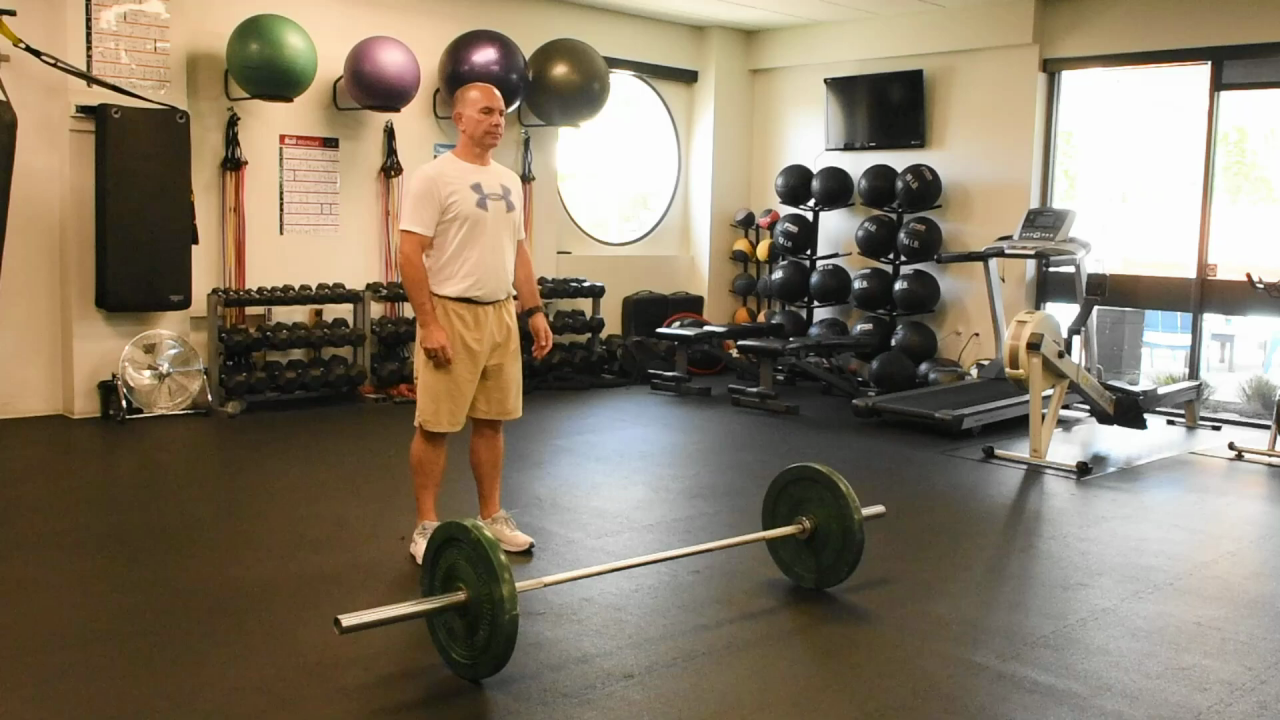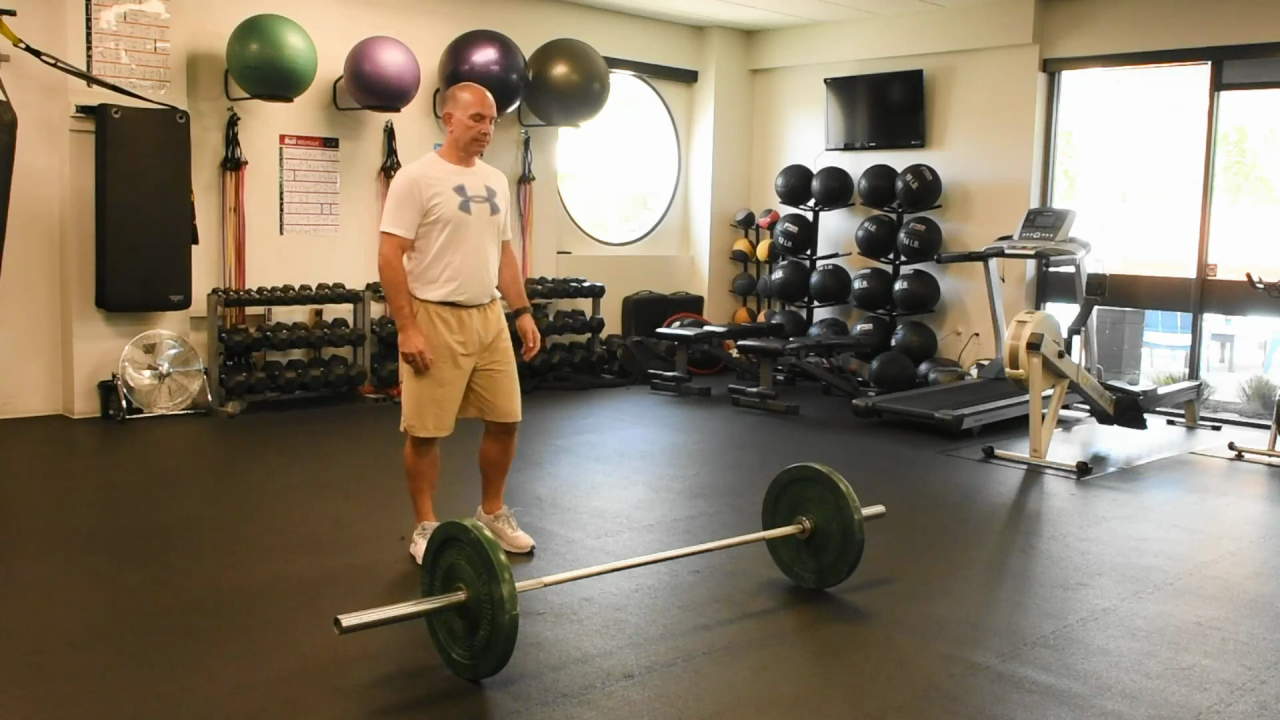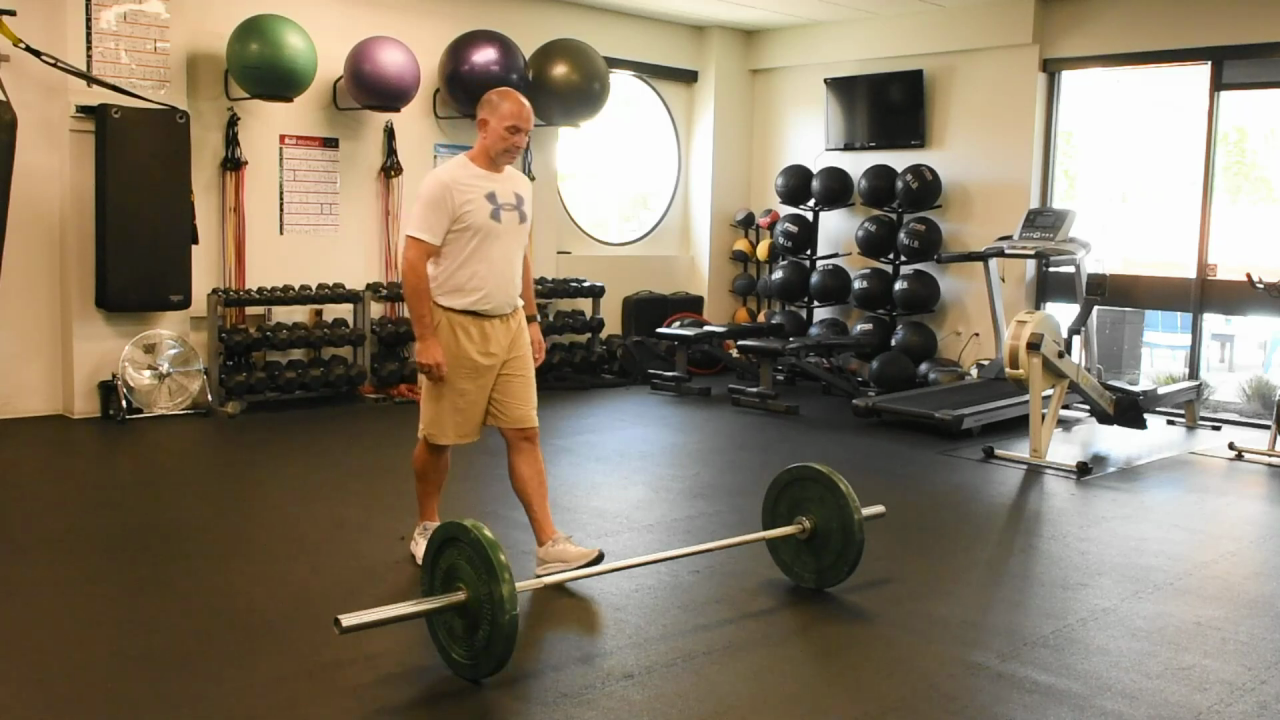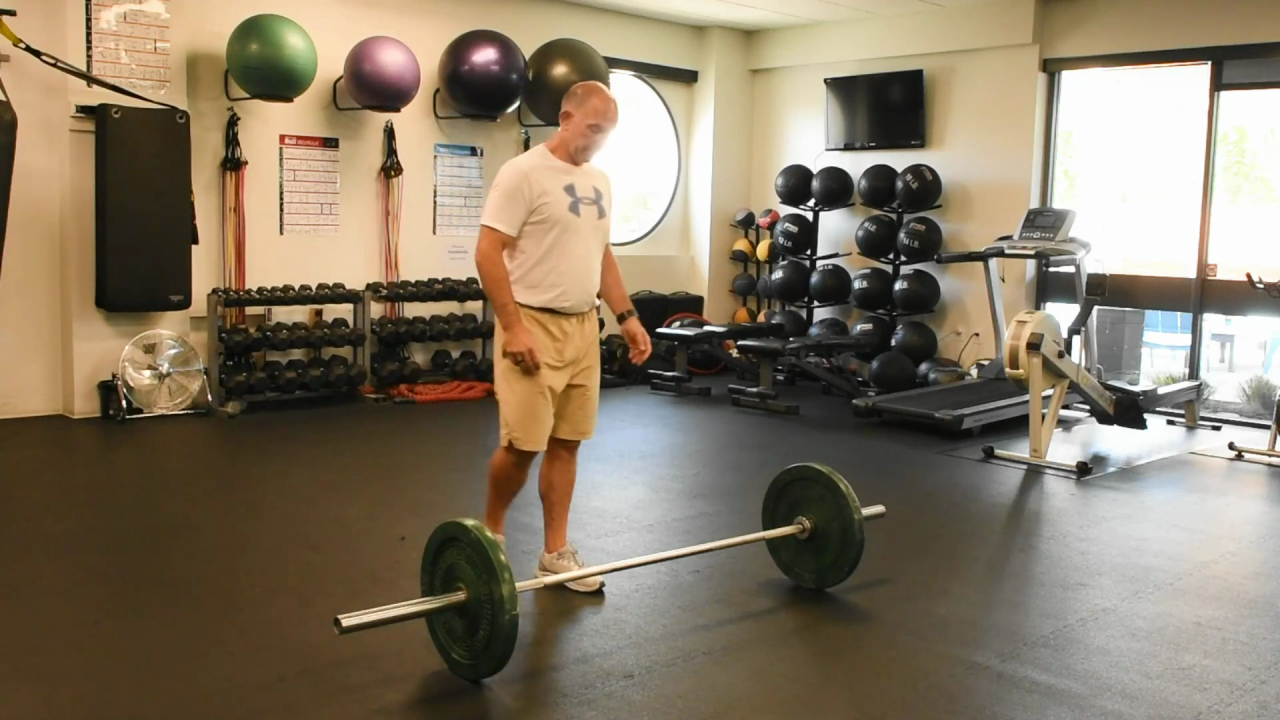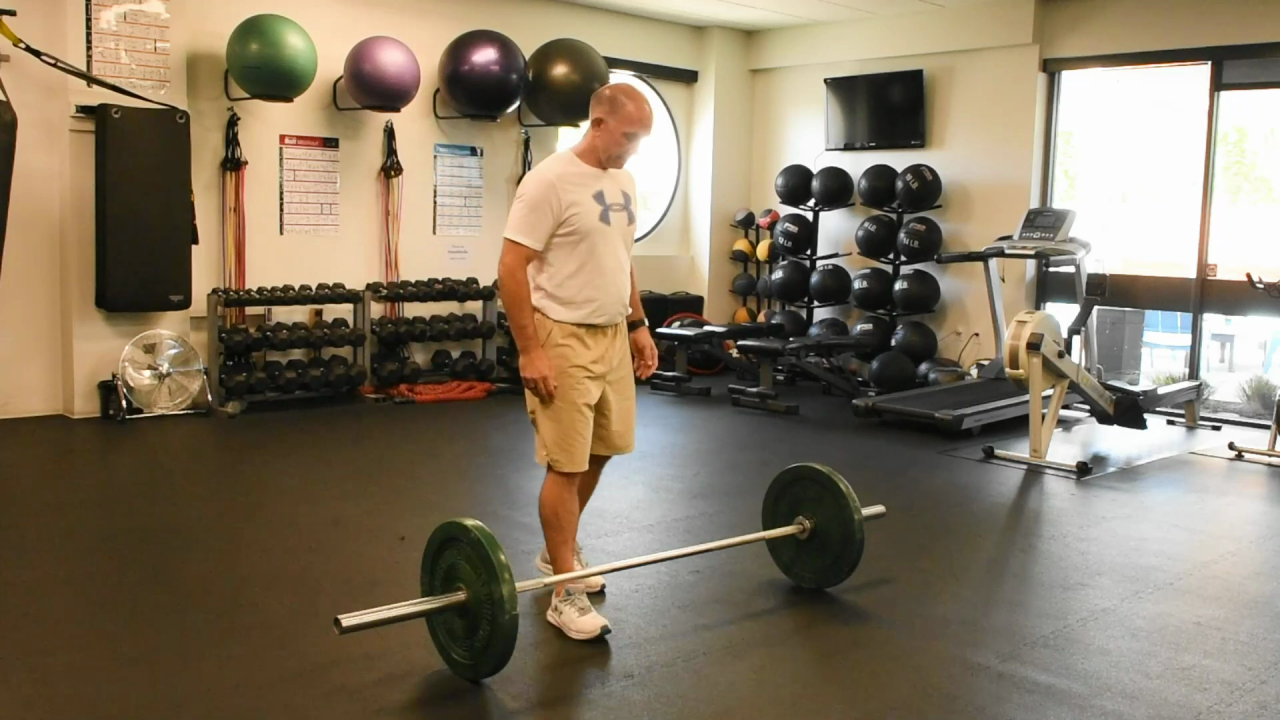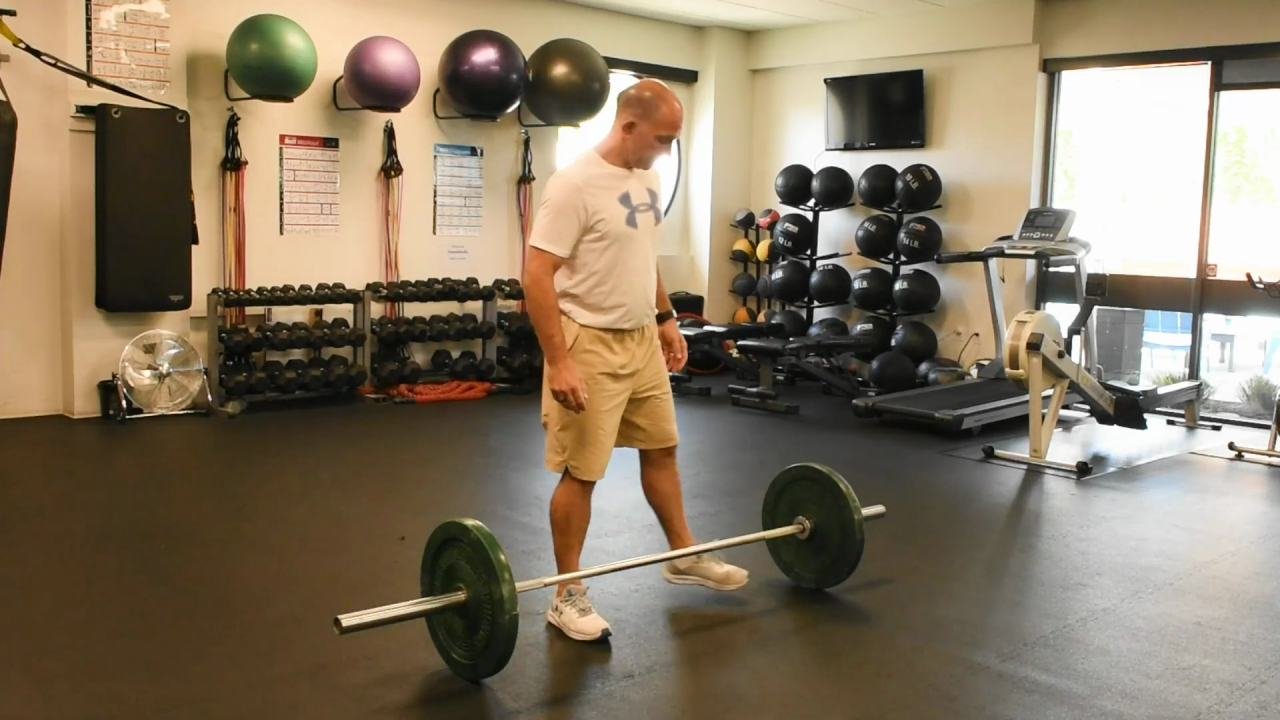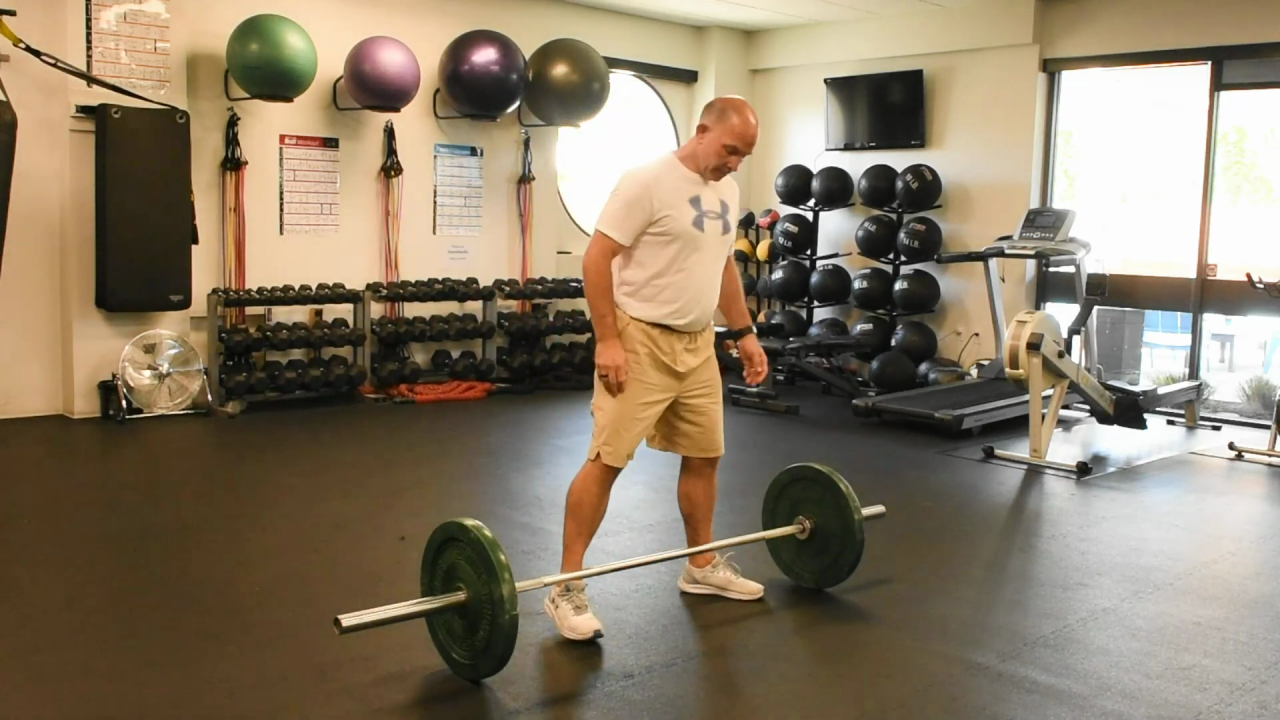
dt=0.5s
person 1, frame 1
left shoulder: (509, 180)
right shoulder: (434, 176)
left elbow: (518, 252)
right elbow: (411, 254)
left wrist: (535, 311)
right wrist: (429, 323)
left hip: (500, 314)
right hip: (452, 314)
left knee: (491, 421)
right knee: (436, 426)
left ankle: (492, 518)
right ankle: (426, 526)
person 1, frame 2
left shoulder: (496, 181)
right shoulder: (417, 178)
right elbow: (390, 257)
left wrist: (523, 313)
right wrist: (408, 328)
left hip: (488, 317)
right hip: (435, 319)
left knee: (505, 421)
right knee: (425, 431)
left ankle: (493, 512)
right ankle: (426, 527)
person 1, frame 3
left shoulder: (520, 184)
right shoulder: (446, 182)
right elbow: (414, 263)
left wrist: (531, 321)
right wrist: (425, 338)
left hip: (509, 326)
right hip: (458, 328)
left knee: (525, 435)
right knee: (438, 437)
left ankle: (549, 544)
right ankle: (427, 528)
person 1, frame 4
left shoulder: (597, 180)
right shoulder: (524, 172)
right elbow: (488, 252)
left wrist: (627, 317)
right wrist: (512, 327)
left hip: (582, 326)
right hip: (533, 324)
left knee: (566, 442)
right knee: (524, 441)
left ankle: (556, 552)
right ankle: (489, 532)
person 1, frame 5
left shoulder: (623, 182)
right shoulder: (550, 181)
right elbow: (511, 267)
left wrist: (638, 326)
right wrist: (530, 350)
left hip: (612, 337)
right hip: (564, 340)
left knee: (601, 454)
right knee: (566, 465)
left ankle: (557, 550)
right ankle: (566, 594)
person 1, frame 6
left shoulder: (645, 180)
right shoulder: (575, 185)
right elbow: (537, 275)
left wrist: (665, 319)
right wrist: (559, 361)
left hip: (640, 339)
right hip: (591, 345)
left knee: (661, 447)
right knee: (581, 472)
left ankle: (685, 554)
right ankle: (566, 595)
person 1, frame 7
left shoulder: (725, 190)
right shoulder: (648, 182)
right elbow: (597, 258)
left wrist: (745, 334)
right wrist: (609, 340)
left hip: (696, 344)
right hip: (640, 341)
left knee: (704, 455)
right knee: (606, 459)
left ankle: (701, 565)
right ankle: (569, 587)
